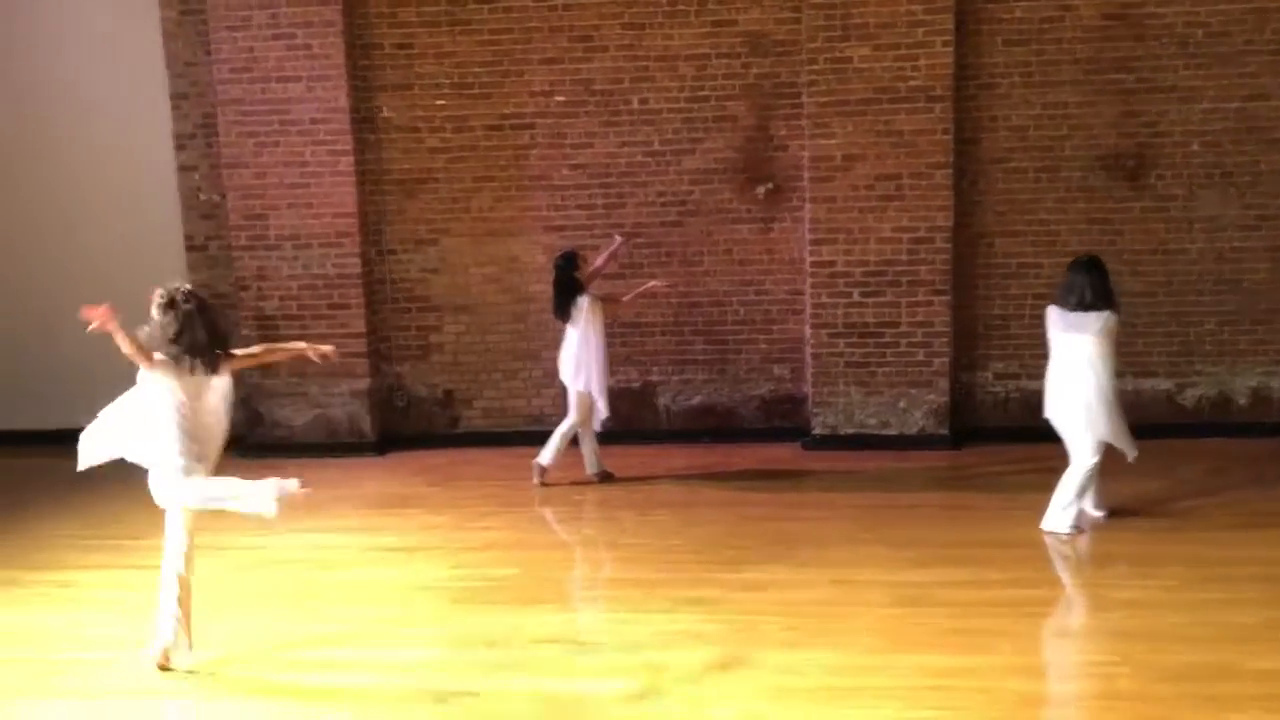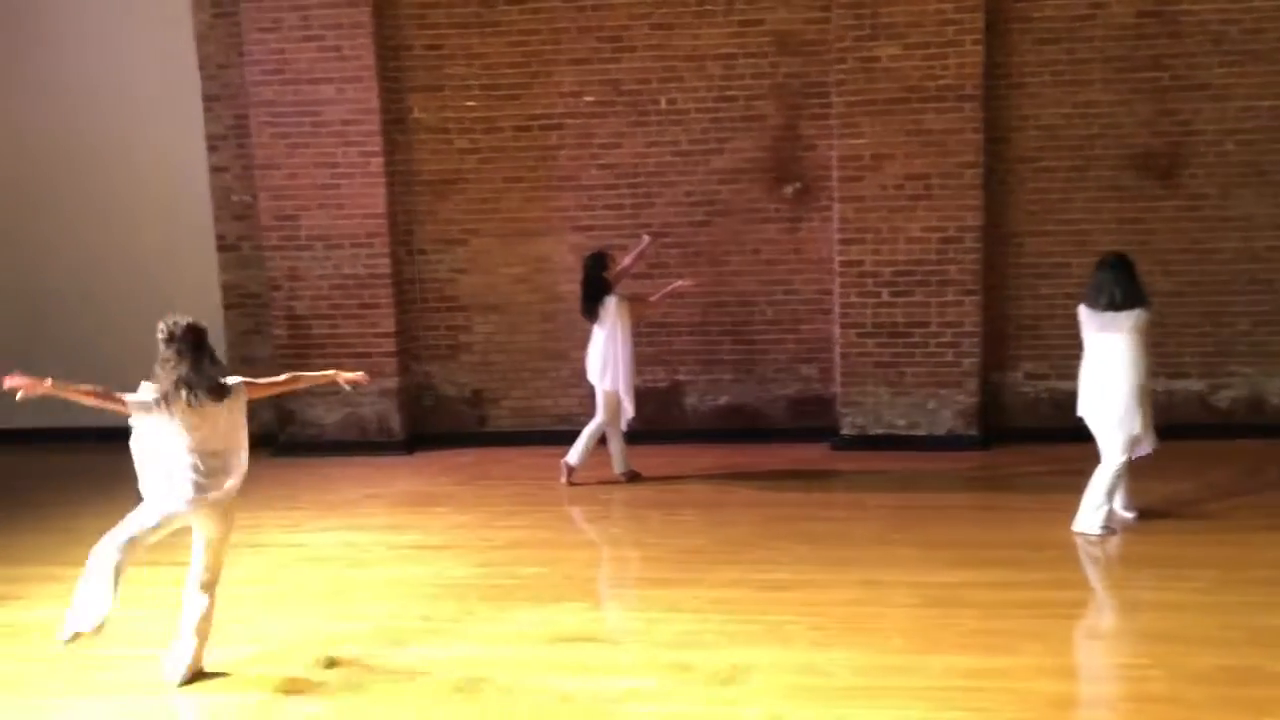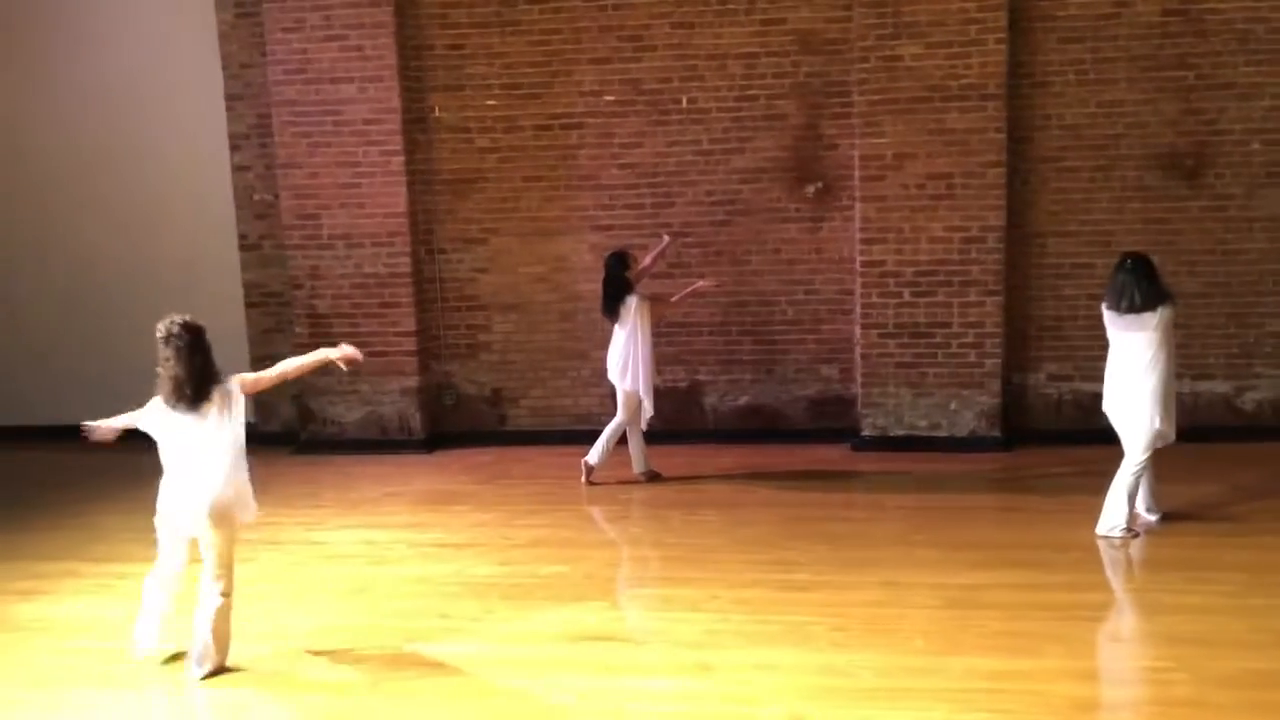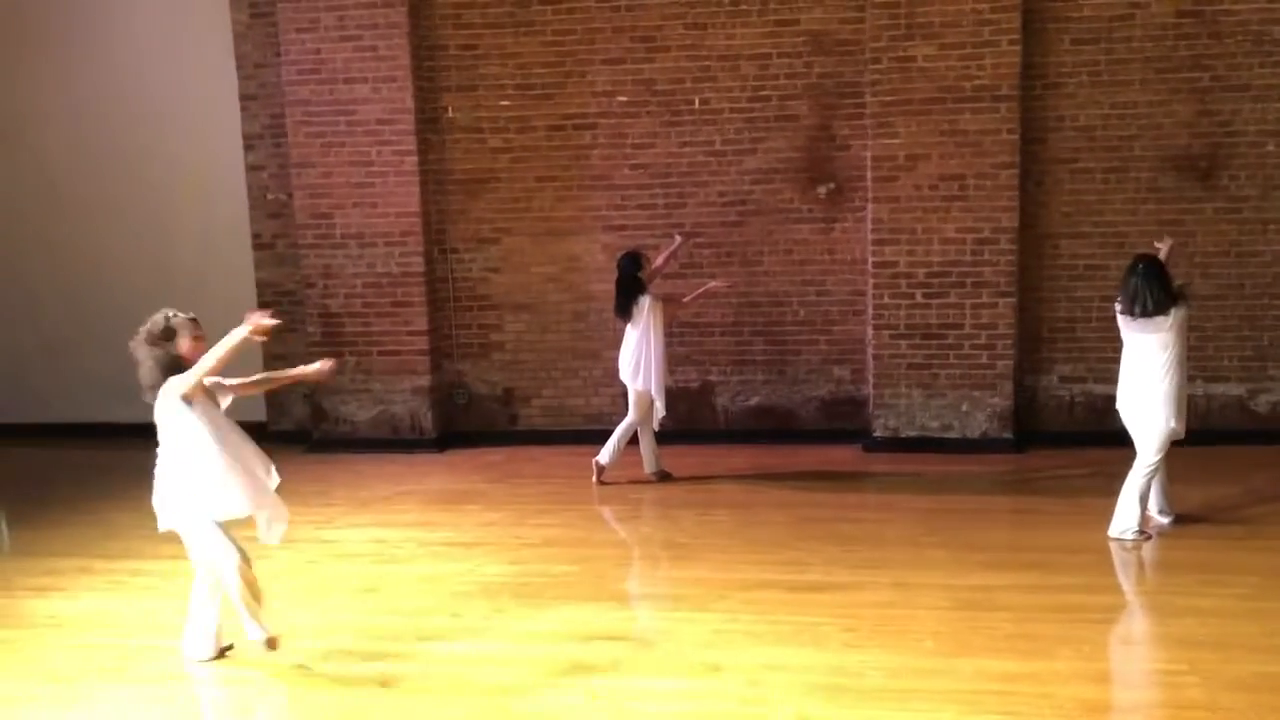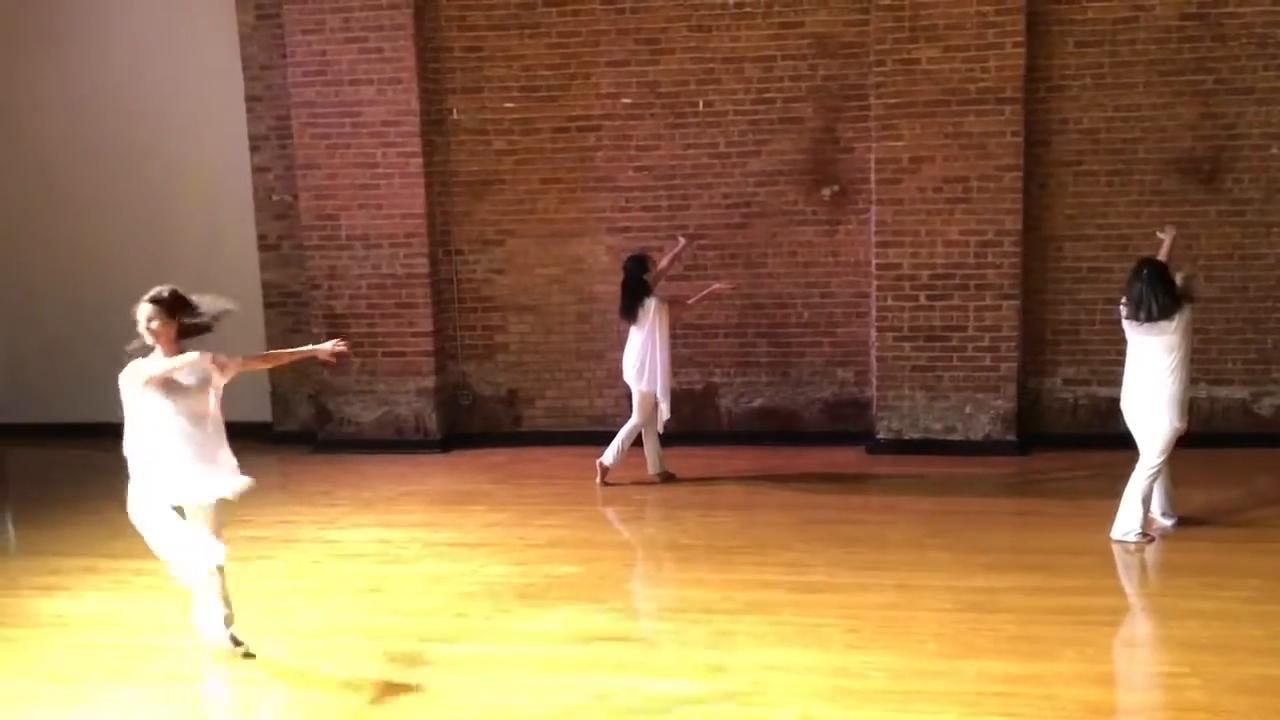
dt=0.2s
person 1, frame 1
left shoulder: (165, 365)
right shoulder: (216, 362)
left elbow: (139, 353)
right elbow: (266, 352)
left wrist: (114, 326)
right wrist: (304, 348)
left hip: (174, 463)
right hip: (195, 467)
right knee: (176, 559)
left ankle: (267, 493)
right ankle: (168, 645)
person 1, frame 2
left shoulder: (160, 400)
right shoulder: (231, 392)
left elbow: (105, 398)
right elbow: (284, 382)
left wrist: (47, 387)
right wrist: (336, 375)
left hip: (174, 497)
right hip: (217, 503)
left knee: (110, 550)
right knee: (203, 583)
left ankle: (90, 615)
right ankle: (184, 665)
person 1, frame 3
left shoulder: (161, 404)
right shoulder: (225, 391)
left elbow: (133, 417)
right elbow: (277, 373)
left wrist: (109, 424)
right wrist: (330, 354)
left hip: (174, 503)
right hip: (211, 505)
left knee: (168, 567)
right knee: (218, 581)
left ankle: (148, 637)
right ankle: (206, 660)
person 1, frame 4
left shoulder: (205, 388)
right shoulder: (176, 386)
left elbow: (249, 384)
right elbow: (205, 369)
left wrist: (301, 371)
right wrist: (243, 332)
left hip: (205, 493)
right hip: (184, 496)
left knee: (211, 564)
right knee: (232, 560)
left ankle: (202, 643)
right ankle: (256, 627)
person 1, frame 5
left shoulder: (209, 365)
right shoulder: (137, 371)
left elbow: (261, 361)
right elbow: (151, 374)
left wrist: (313, 350)
right wrist: (186, 360)
left hip: (202, 471)
right hip: (155, 470)
left knee: (208, 543)
right knee: (148, 515)
left ankle: (217, 627)
right ankle: (197, 566)
person 2, frame 1
left shoulder: (1054, 314)
right shoulder: (1107, 319)
left hip: (1060, 398)
right hip: (1090, 400)
left knee: (1083, 455)
right knee: (1087, 459)
left ankle: (1090, 505)
right ankle: (1059, 519)
person 2, frame 2
left shoulder: (1085, 313)
right shoulder: (1139, 316)
left hip: (1093, 397)
right hip: (1121, 400)
left knee: (1115, 454)
right knee: (1115, 459)
left ankle: (1121, 507)
right ankle: (1090, 521)
person 2, frame 3
left shoulder: (1109, 311)
right shoulder: (1162, 314)
left elbow: (1124, 294)
left wrist: (1134, 271)
right wrist: (1147, 273)
left hip: (1117, 399)
right hip: (1146, 400)
left knee: (1140, 454)
right knee: (1136, 460)
left ankle: (1146, 509)
right ankle: (1112, 523)
person 2, frame 4
left shoulder: (1123, 312)
right shoulder: (1175, 316)
left elbow: (1143, 285)
right elbow: (1177, 294)
left wrist: (1162, 254)
right wrist: (1162, 263)
left hip: (1131, 400)
right hip: (1160, 403)
left knee: (1152, 456)
right knee: (1148, 462)
left ankle: (1159, 511)
right ankle: (1125, 526)
person 2, frame 5
left shoulder: (1127, 313)
right shoulder: (1179, 318)
left elbow: (1149, 279)
right elbow: (1183, 294)
left wrist: (1167, 243)
right wrist: (1181, 280)
left hip: (1135, 401)
right hip: (1164, 404)
left knee: (1155, 457)
right knee: (1151, 463)
left ankle: (1162, 514)
right ankle: (1127, 528)
person 3, frame 1
left shoulder: (580, 297)
right shoulder: (584, 300)
right elbow: (614, 290)
left hip: (581, 363)
right hip: (581, 364)
left knee: (586, 418)
right knee: (576, 418)
left ankle: (595, 468)
right ankle: (543, 462)
person 3, frame 2
left shoulder: (605, 296)
right shoulder: (612, 300)
left elbow: (631, 274)
right elbow: (644, 293)
left hip: (607, 362)
right hip: (608, 364)
left knee: (614, 417)
right knee: (604, 418)
left ankle: (622, 468)
right ankle: (571, 462)
person 3, frame 3
left shoulder: (624, 295)
right shoulder: (634, 301)
left elbow: (650, 270)
right elbow: (667, 298)
left wrist: (669, 250)
left hip: (627, 362)
right hip: (628, 364)
left knee: (634, 418)
right knee: (624, 418)
left ankle: (642, 467)
right ankle: (591, 461)
person 3, frame 4
left shoulder: (635, 294)
right shoulder: (648, 302)
left elbow: (659, 266)
right elbow: (682, 303)
left wrist: (677, 245)
right wrist: (708, 287)
left hip: (638, 362)
right hip: (640, 365)
left knee: (645, 418)
right knee: (635, 418)
left ankle: (653, 467)
right ankle: (602, 461)
person 3, frame 5
left shoulder: (640, 296)
right shoulder: (654, 304)
left elbow: (664, 267)
right elbow: (687, 305)
left wrist: (681, 248)
right wrist: (713, 289)
left hip: (642, 364)
right hip: (645, 367)
left knee: (650, 419)
right knee: (639, 420)
left ankle: (657, 468)
right ankle: (606, 462)
